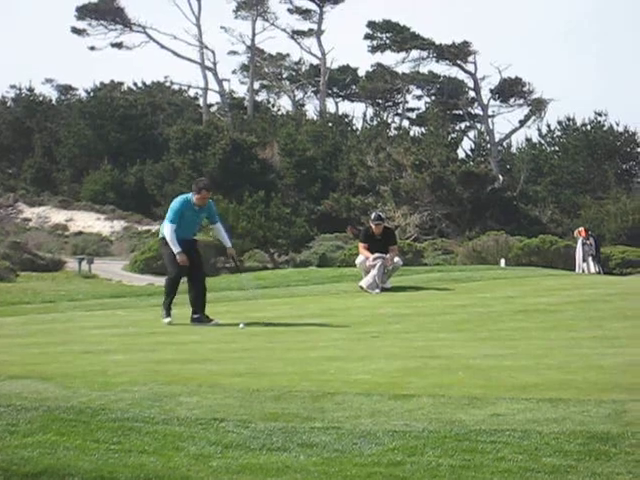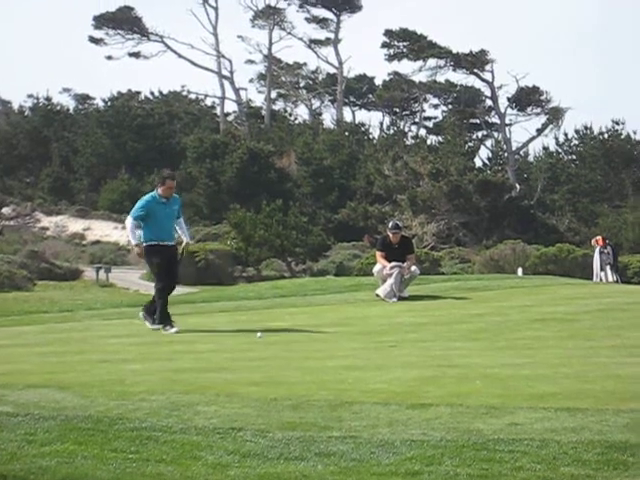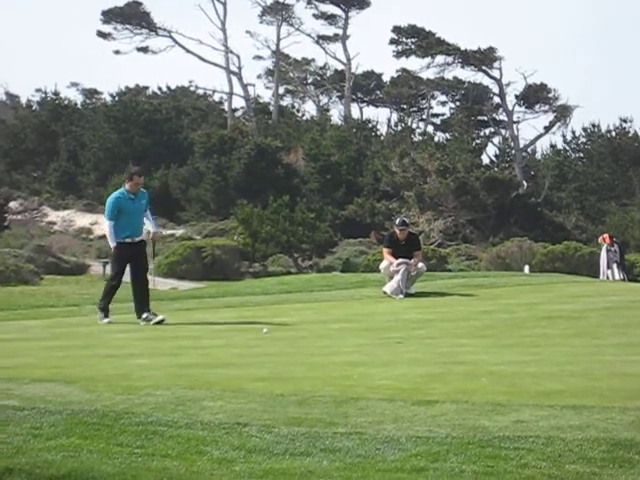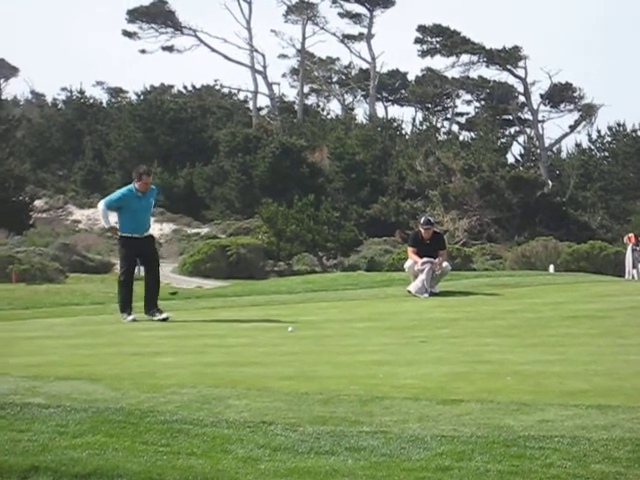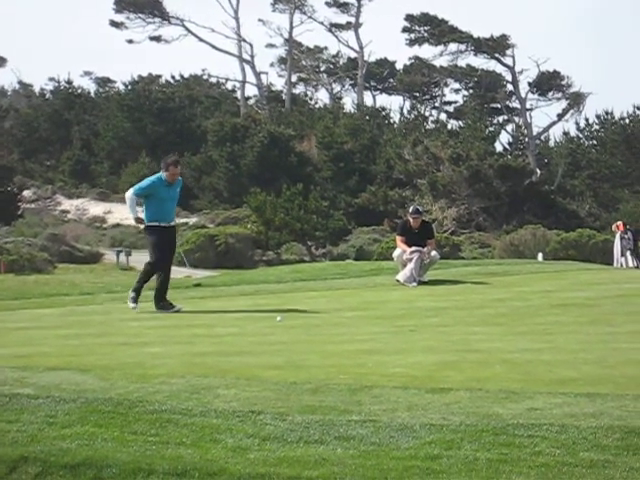
dt=0.7s
person 1, frame 1
left shoulder: (209, 205)
right shoulder: (179, 203)
left elbow: (216, 225)
right elbow: (168, 229)
left wrist: (228, 246)
right wrist: (178, 252)
left hip: (189, 241)
right hip: (171, 241)
left knee: (198, 276)
right knee: (176, 273)
left ankle: (198, 314)
right ankle: (166, 308)
person 1, frame 2
left shoulder: (176, 200)
right shoulder: (147, 201)
right elbow: (130, 222)
left wrist: (186, 238)
right wrist: (135, 243)
left hip: (170, 246)
right hip: (153, 247)
left knee: (171, 283)
right knee: (162, 284)
left ankle: (148, 312)
right ankle: (164, 321)
person 1, frame 3
left shoulder: (144, 194)
right shoulder: (115, 199)
right elbow: (109, 224)
left wrist: (153, 228)
right wrist: (114, 245)
left hip: (138, 243)
right hip: (121, 245)
left knee: (141, 279)
right knee: (115, 279)
left ankle: (144, 313)
right ankle: (102, 310)
person 1, frame 4
left shoulder: (153, 191)
right shoulder: (123, 195)
right elbow: (102, 205)
right wrist: (108, 226)
left hip: (146, 238)
right hip: (128, 240)
left knee: (153, 273)
right knee: (126, 276)
left ankle: (152, 309)
right ankle: (126, 311)
person 1, frame 5
left shoulder: (178, 182)
right shoulder: (152, 183)
right elbow: (129, 194)
right wrist: (135, 215)
left hip: (170, 228)
right hip: (154, 228)
left knee: (166, 265)
right knee: (156, 262)
left ankle: (160, 300)
right ankle: (135, 291)
